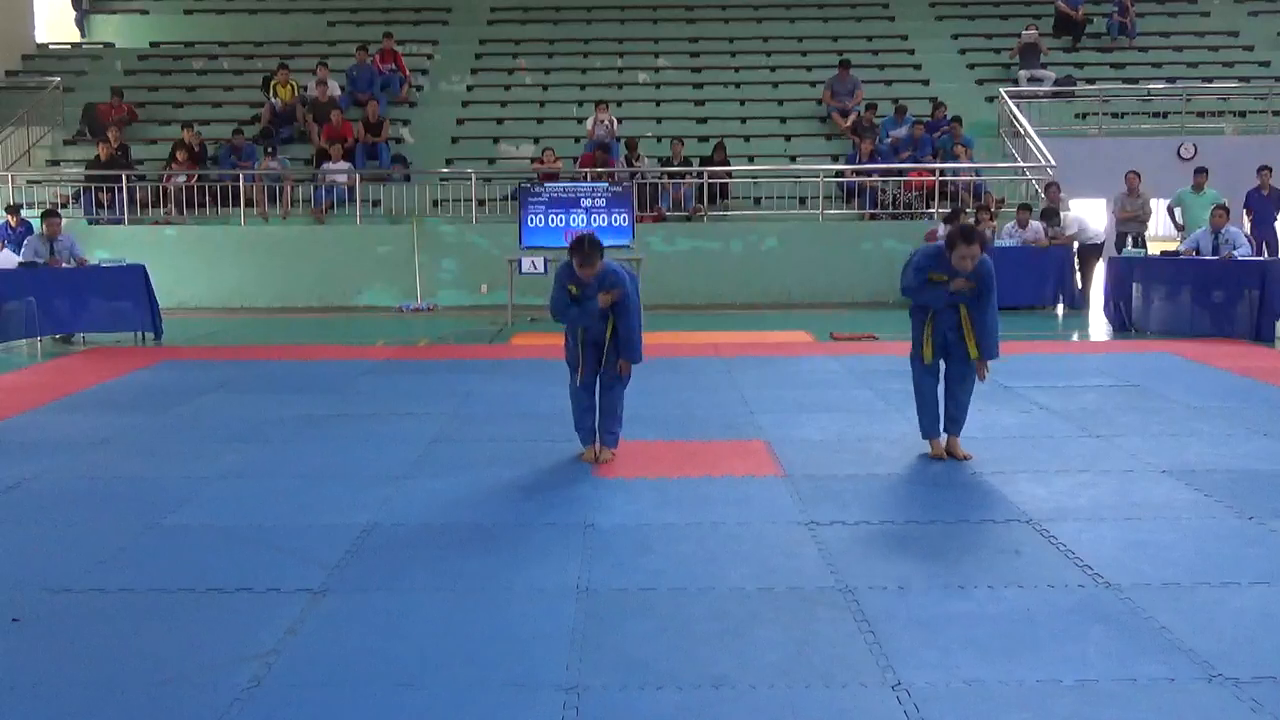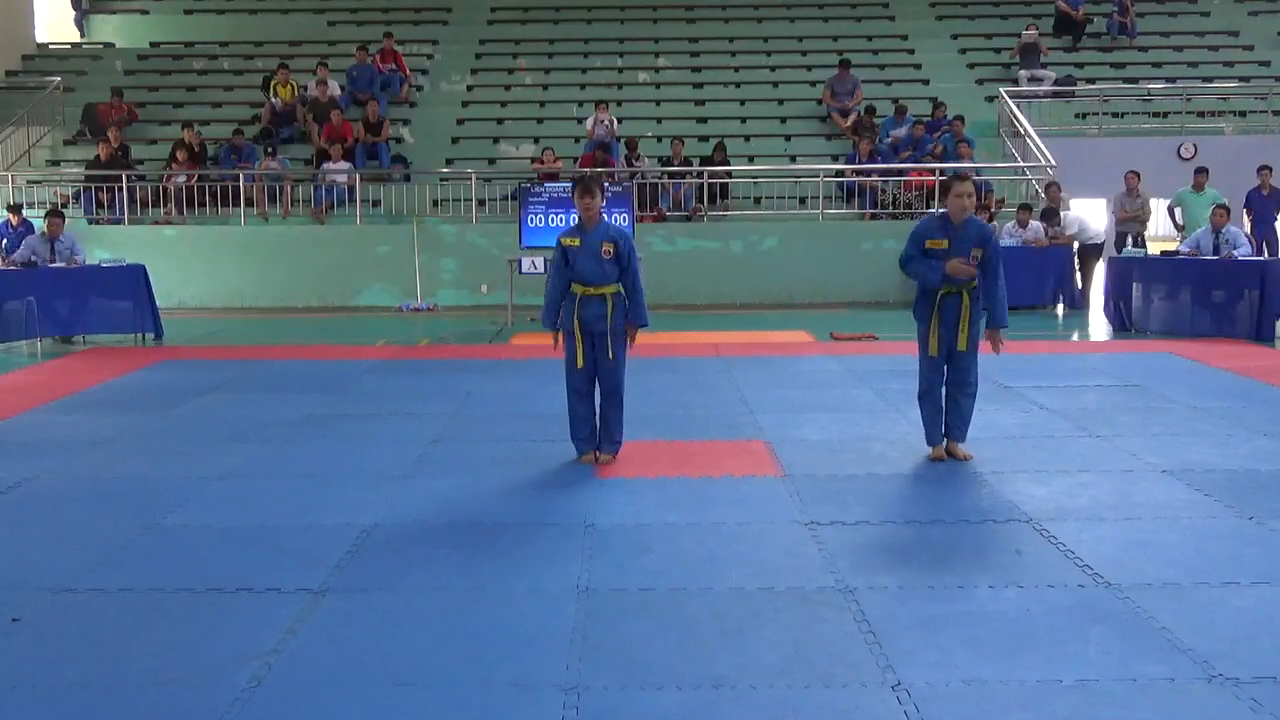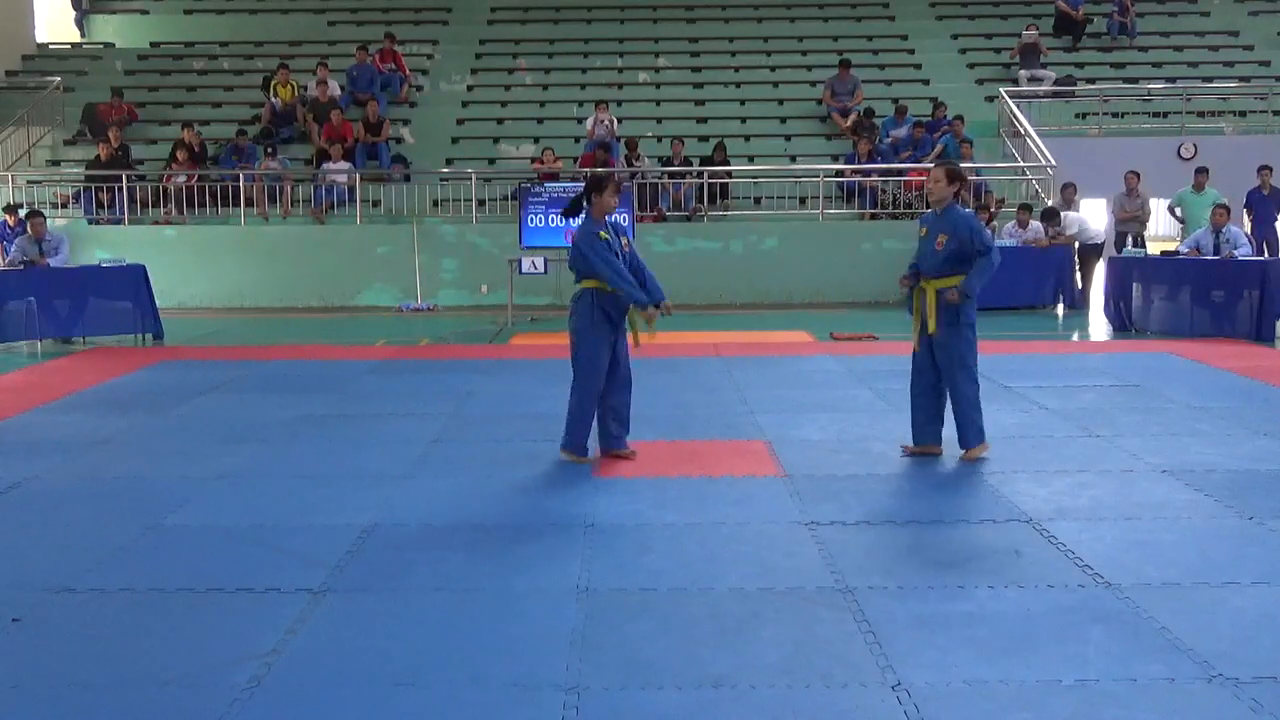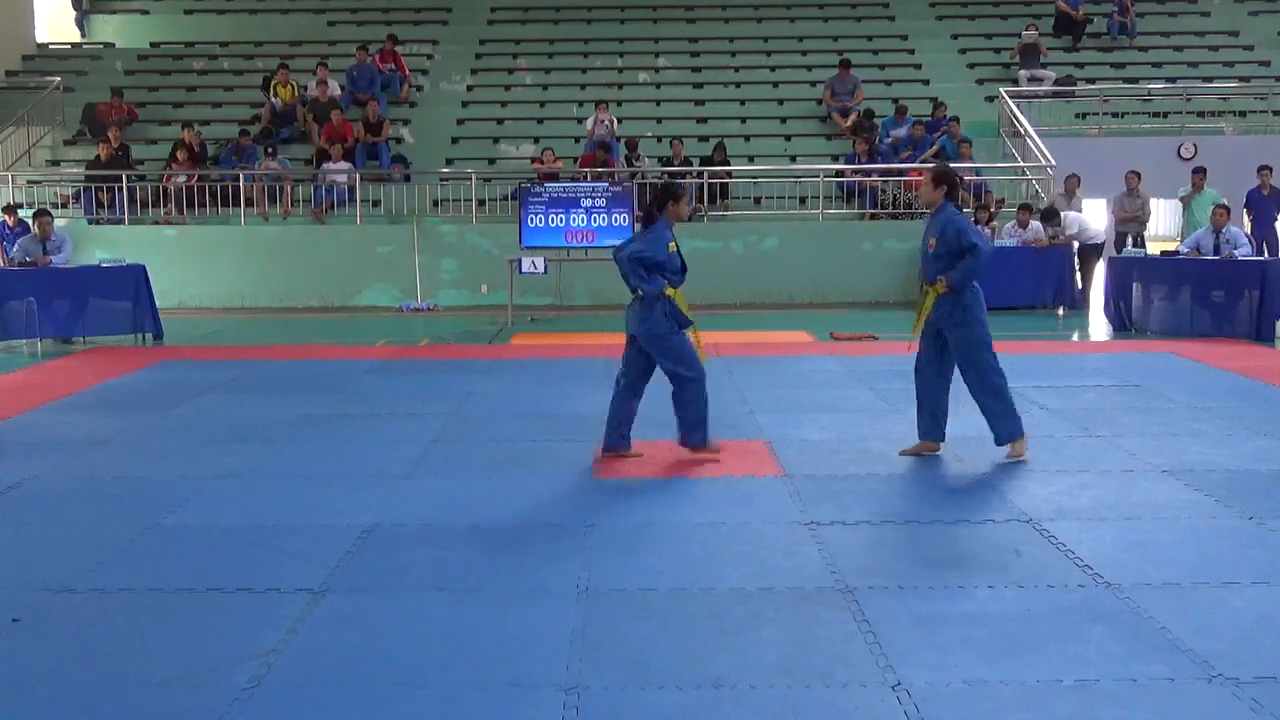
dt=0.7s
person 1, frame 1
left shoulder: (984, 267)
right shoulder: (927, 257)
left elbow: (986, 310)
right elbow: (909, 289)
left wrist: (985, 351)
right wrist: (946, 290)
left hip: (962, 314)
right hip: (928, 314)
left knee: (962, 375)
right knee: (925, 374)
left ankle: (953, 437)
right ankle: (934, 438)
person 1, frame 2
left shoulder: (984, 233)
right shoulder: (926, 229)
left elbow: (994, 279)
right elbow: (909, 263)
left wrist: (995, 324)
right wrist: (944, 269)
left hip: (966, 307)
right hip: (933, 306)
left knee: (964, 377)
right knee: (931, 376)
left ankle: (954, 440)
right ankle: (936, 441)
person 1, frame 3
left shoulder: (964, 221)
right shoulder: (927, 221)
left elbow: (989, 257)
left wrist: (964, 290)
right wrist: (912, 277)
left hip: (955, 309)
right hip: (927, 307)
left knee: (959, 375)
right knee: (923, 376)
left ankle: (974, 440)
right ankle: (927, 440)
person 1, frame 4
left shoulder: (953, 221)
right shoulder: (937, 220)
left elbow: (980, 251)
left wrist: (952, 280)
right wrist: (932, 281)
left hip: (963, 306)
right hip: (940, 308)
left knee: (983, 371)
right knee: (929, 373)
left ankle: (1015, 435)
right ankle: (931, 438)
person 2, frame 1
left shoulder: (617, 277)
right shoulder: (564, 274)
left elbow: (629, 317)
right elbow: (559, 312)
left wrist: (628, 354)
right wrist: (595, 305)
left hip: (611, 331)
right hip: (579, 330)
left knee: (612, 384)
right knee: (581, 383)
left ankle: (608, 442)
right ankle: (589, 442)
person 2, frame 2
left shoulder: (619, 237)
right shoulder: (566, 239)
left elbow: (632, 280)
right elbow: (557, 281)
left wrist: (635, 320)
right wrist: (555, 322)
left hip: (610, 315)
right hip: (577, 315)
left knee: (612, 383)
right knee: (579, 383)
left ankle: (608, 446)
right ankle: (585, 446)
person 2, frame 3
left shoulder: (616, 230)
right shoulder: (586, 234)
left elbow: (635, 265)
right elbow: (612, 271)
left wrist: (658, 298)
right wrist: (642, 303)
left hip: (616, 311)
right hip: (593, 311)
left knee: (619, 380)
right knee: (588, 381)
left ankle: (615, 441)
right ankle: (574, 446)
person 2, frame 4
left shoulder: (654, 233)
right shoulder: (659, 238)
left elbow: (621, 253)
right elbow: (626, 257)
right wrist: (650, 289)
left hip: (643, 316)
right hip: (656, 317)
left knee: (632, 378)
right knee: (691, 374)
left ankle: (615, 443)
right ankle: (694, 438)
